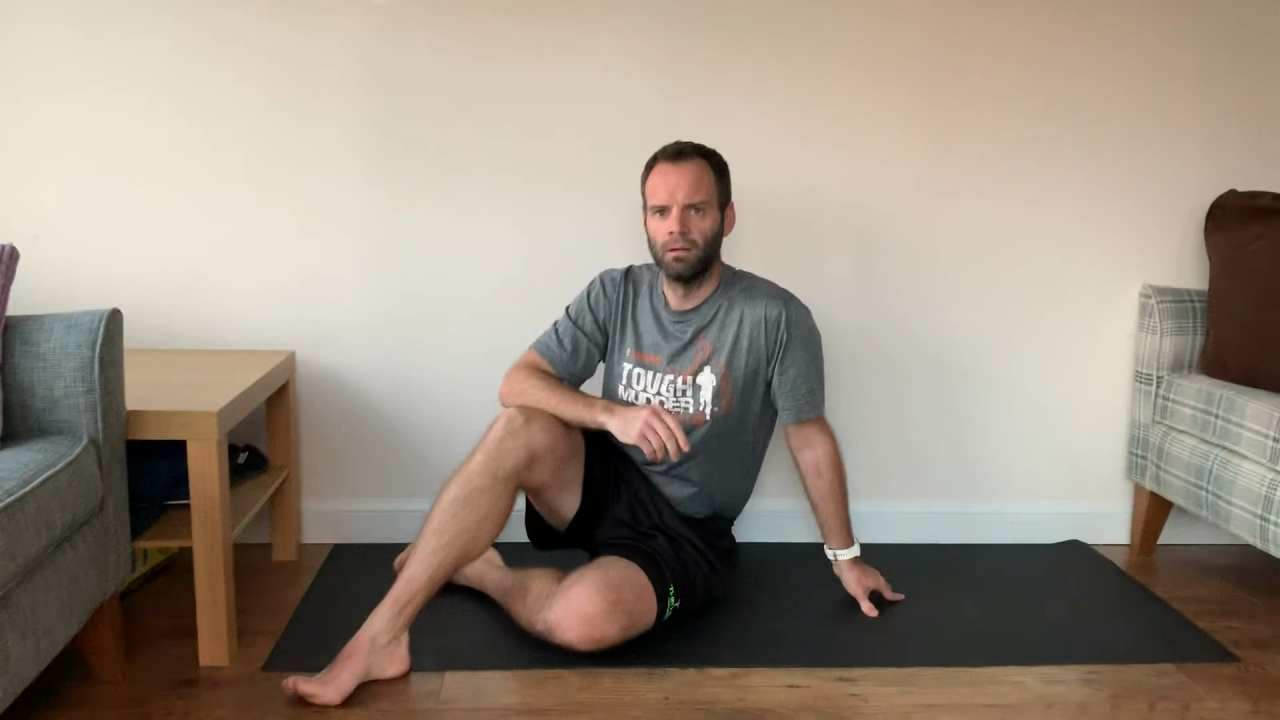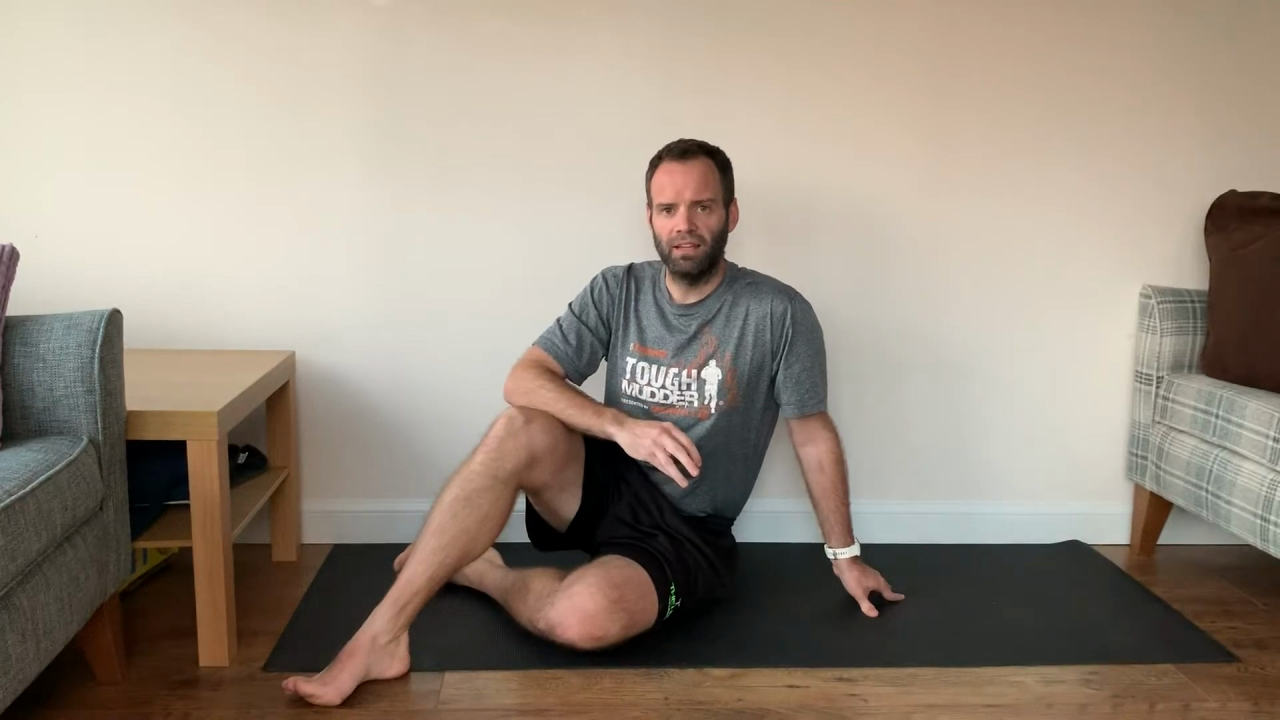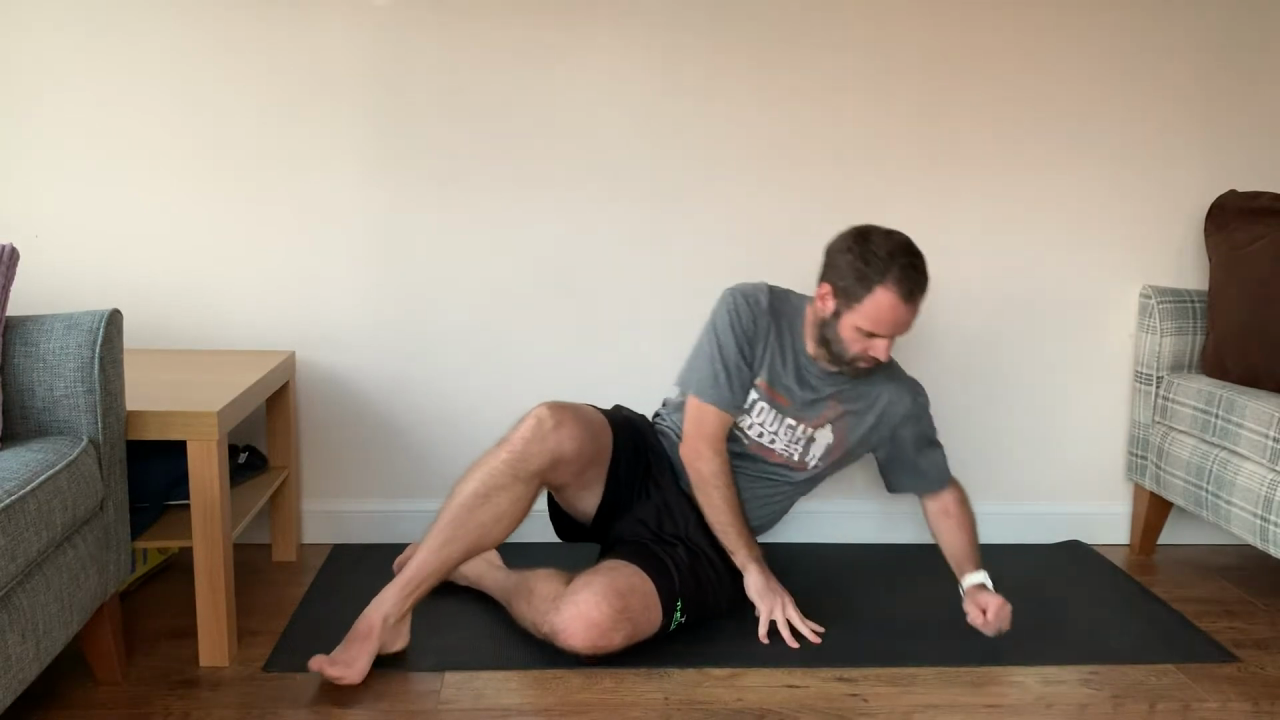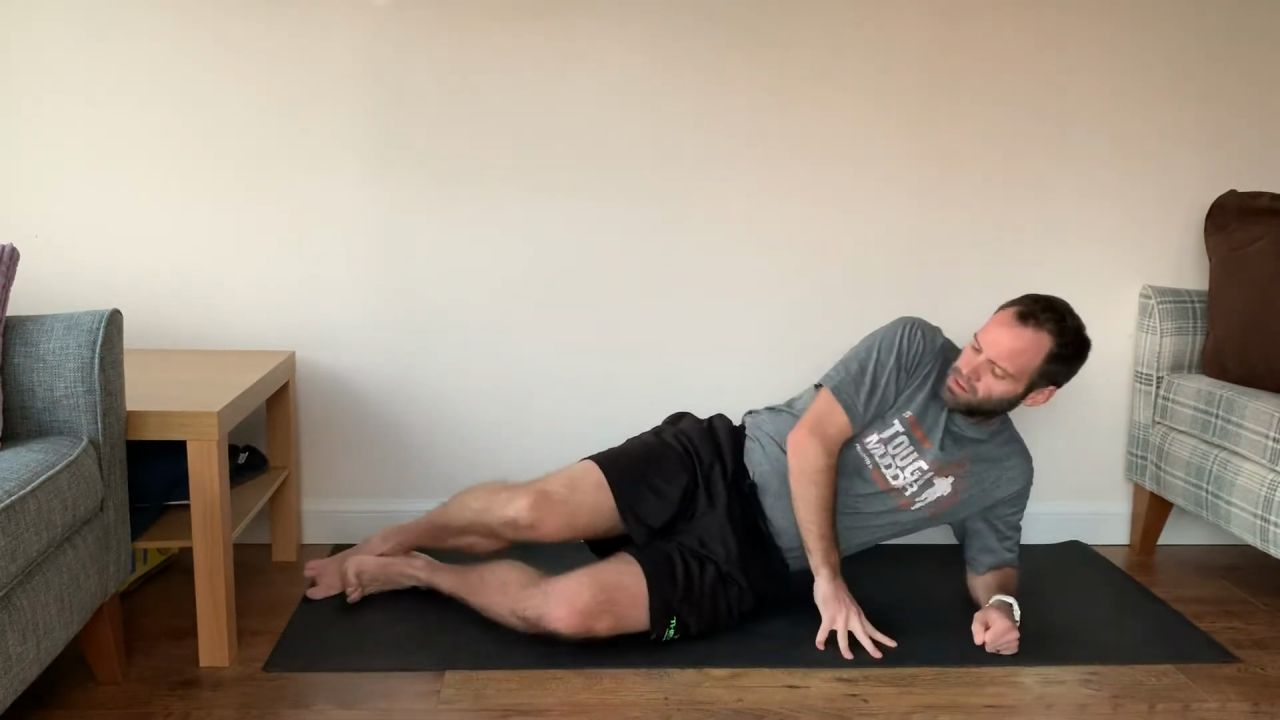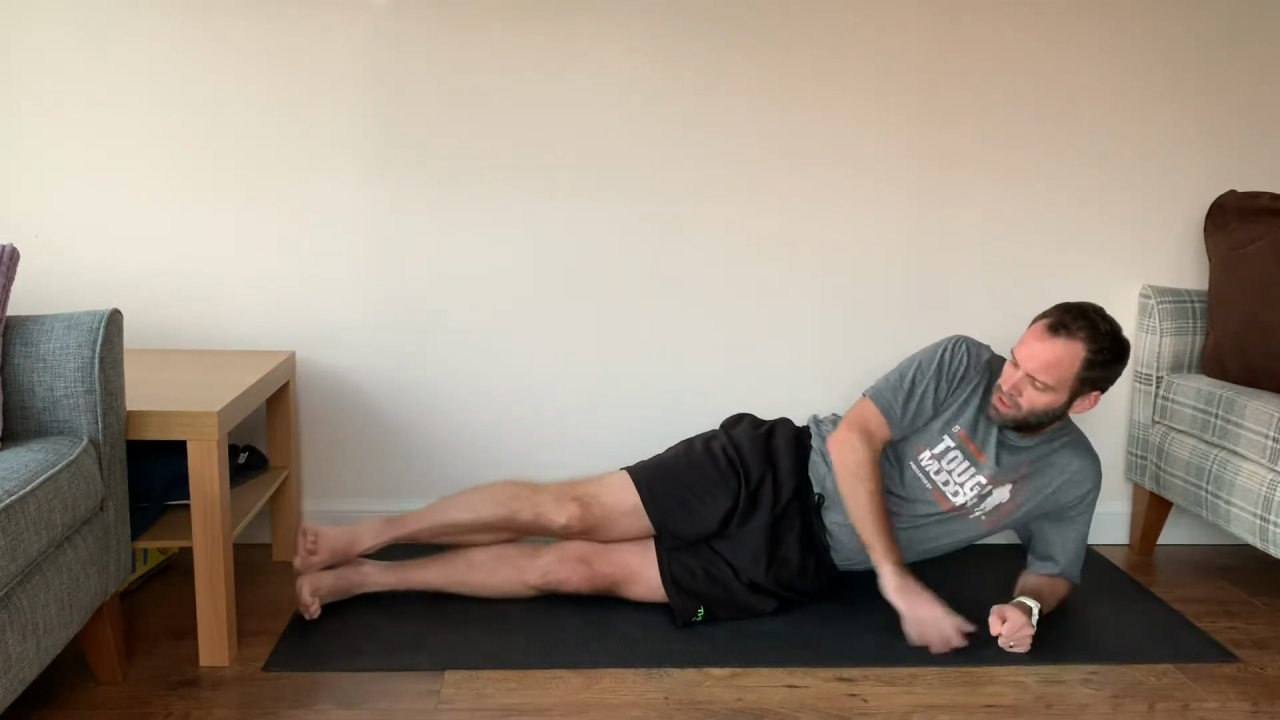
dt=1s
person 1, frame 1
left shoulder: (774, 318)
right shoulder: (613, 294)
left elbow: (810, 437)
right elbow: (517, 383)
left wrist: (845, 556)
right wrist: (610, 414)
left hip: (684, 532)
right hip: (605, 484)
left knee: (579, 620)
right knee: (519, 429)
left ankle: (476, 568)
right ankle: (381, 636)
person 1, frame 2
left shoulder: (778, 313)
right shoulder: (616, 291)
left elbow: (813, 434)
right elbow: (524, 380)
left wrist: (844, 555)
right wrist: (620, 426)
left hip: (686, 532)
right hip: (606, 483)
left knee: (581, 618)
right knee: (518, 430)
left ankle: (480, 571)
right ankle: (381, 636)
person 1, frame 3
left shoulder: (894, 401)
right shoulder: (748, 311)
left elbow: (939, 491)
right elbow: (702, 444)
left wrist: (974, 581)
right wrist: (757, 571)
left hip: (697, 539)
right hip: (643, 463)
left knee: (585, 625)
right knee: (550, 428)
left ankle: (478, 568)
right ankle: (388, 610)
person 1, frame 4
left shoulder: (1006, 471)
right shoulder: (913, 345)
left elbow: (991, 564)
right elbow: (811, 440)
left wrist: (1000, 605)
right wrist: (830, 581)
left hip: (748, 560)
right hip: (719, 463)
left knee: (565, 610)
right knee: (530, 510)
left ankle: (413, 572)
right ankle: (391, 539)
person 1, frame 5
left shoulder: (1071, 474)
right shoulder: (961, 363)
left elbow: (1056, 570)
right elbow: (853, 435)
left wrist: (1027, 605)
right wrist: (896, 581)
left hip: (793, 564)
right hip: (773, 470)
left knee: (573, 568)
right knee: (569, 512)
left ankle: (362, 580)
right ankle: (363, 538)
